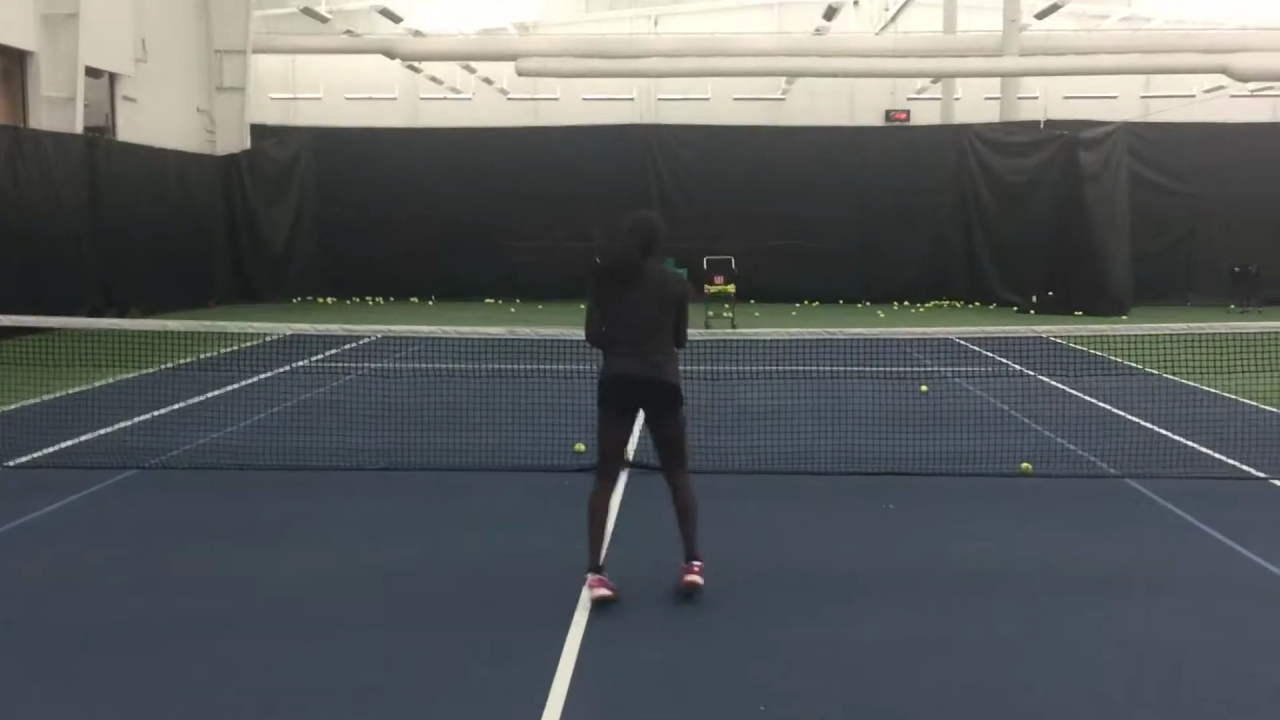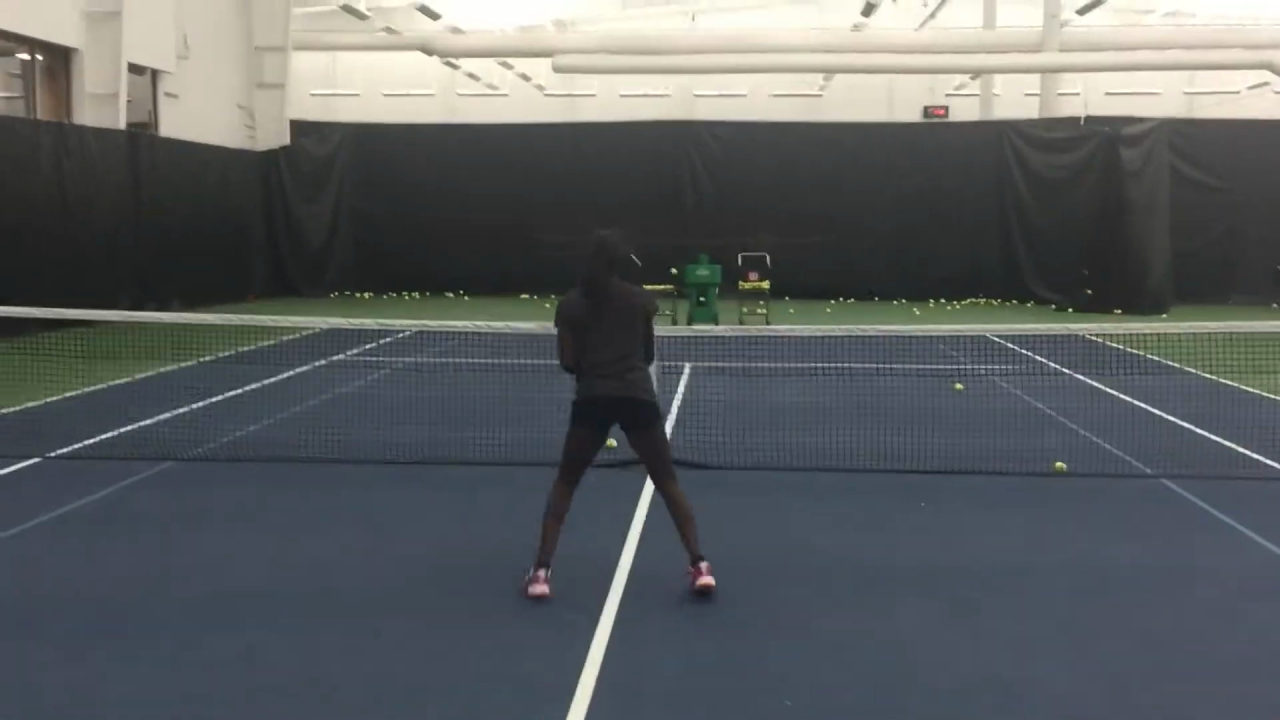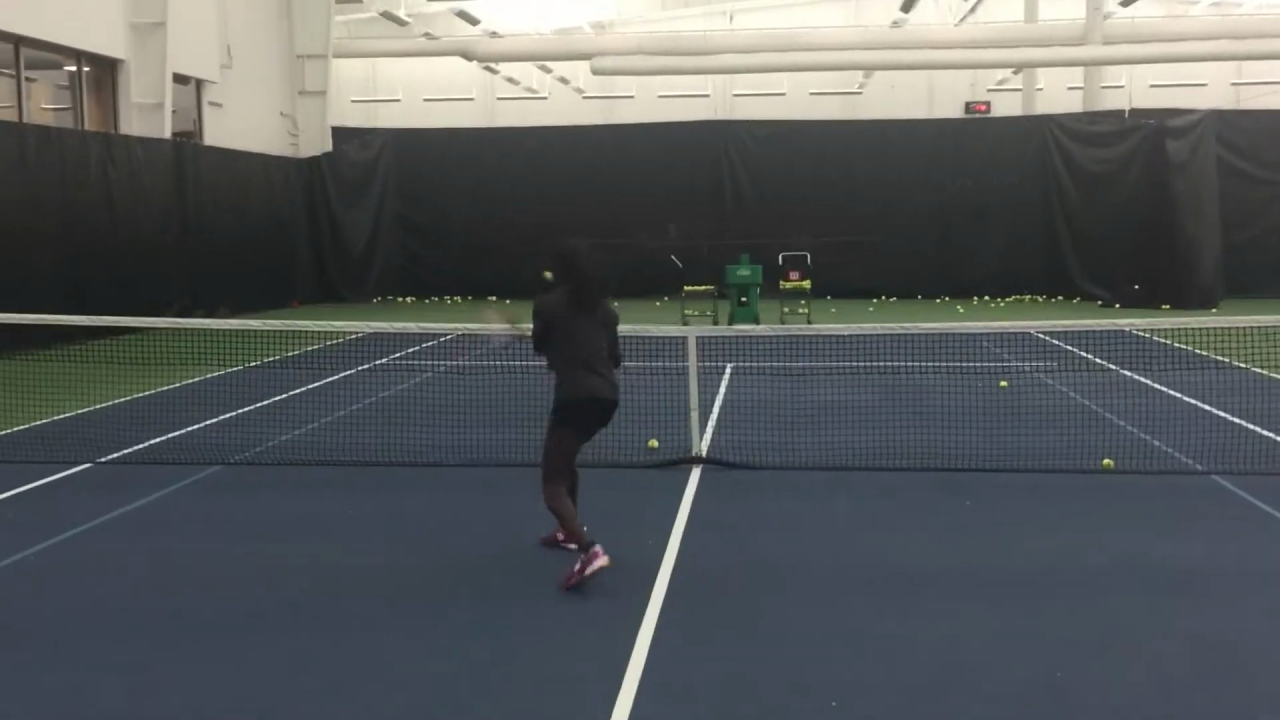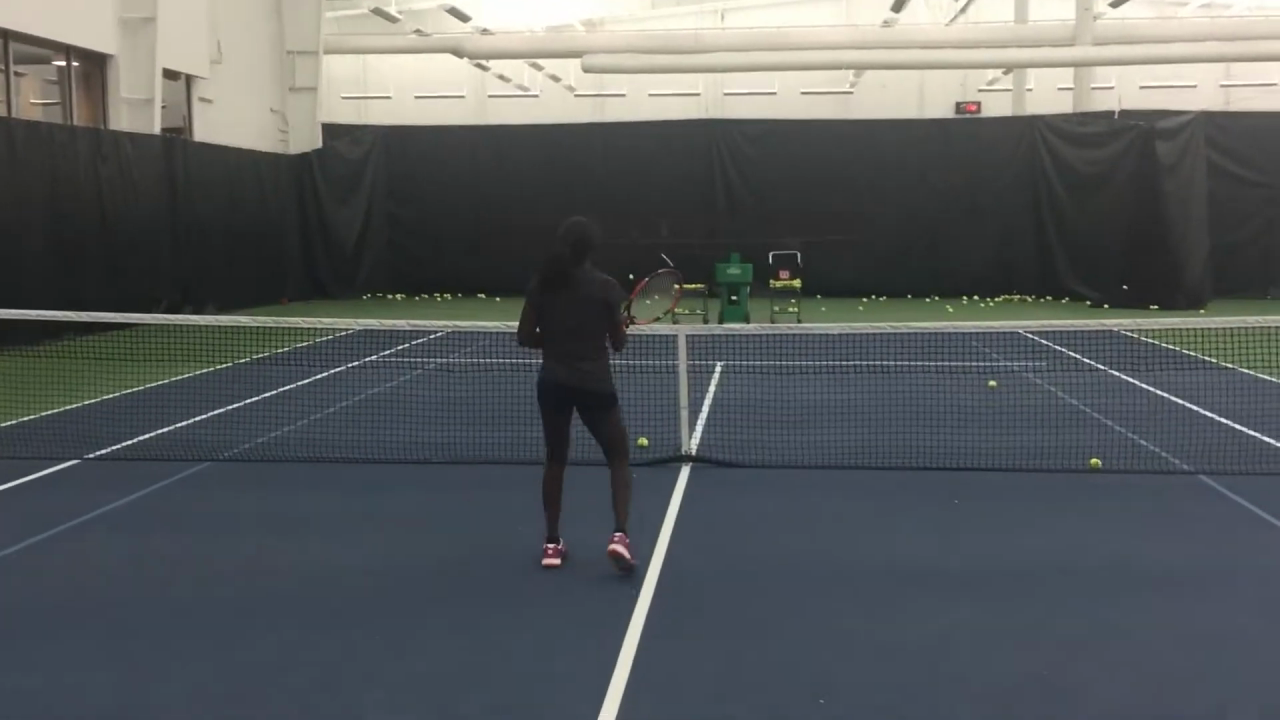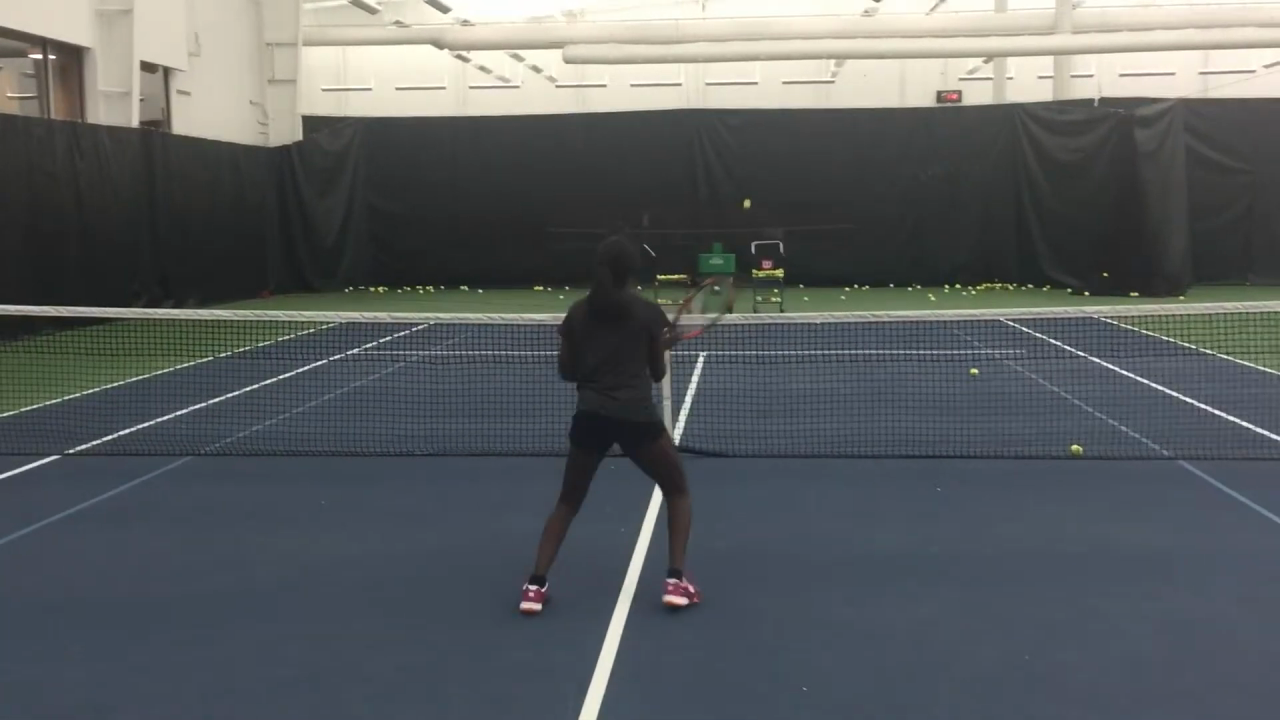
dt=0.7s
person 1, frame 1
left shoulder: (605, 278)
right shoulder: (675, 284)
left elbow: (593, 335)
right elbow: (679, 340)
left hip: (618, 379)
right hip: (662, 381)
left knee: (605, 475)
right knee: (676, 473)
left ankle: (596, 572)
right ankle: (691, 563)
person 1, frame 2
left shoulder: (571, 303)
right shoulder: (640, 299)
left elbow: (567, 361)
right elbow: (648, 355)
left hip: (593, 399)
right hip: (638, 397)
left knee: (566, 484)
right knee: (668, 484)
left ankle: (541, 570)
right ankle: (699, 565)
person 1, frame 3
left shoulder: (547, 304)
right shoulder: (602, 305)
left elbow: (543, 348)
right elbow: (615, 359)
left hip: (575, 397)
right hip: (606, 397)
left knee: (553, 485)
right knee: (564, 459)
left ankle: (590, 550)
right ankle: (571, 533)
person 1, frame 4
left shoulder: (542, 283)
right shoulder: (607, 287)
left elbow: (525, 337)
right elbow: (617, 344)
right wrist: (621, 325)
left hip: (553, 382)
right hip: (595, 385)
left knee: (556, 460)
right knee: (619, 460)
left ankle: (553, 544)
right ankle: (620, 536)
person 1, frame 5
left shoulder: (578, 312)
right shoulder: (648, 311)
left elbow: (567, 371)
right elbow: (657, 372)
right wrist: (664, 342)
left hip: (591, 415)
right hip: (637, 416)
left knee: (568, 503)
right knee: (678, 493)
left ankle: (535, 585)
right ankle: (676, 580)
